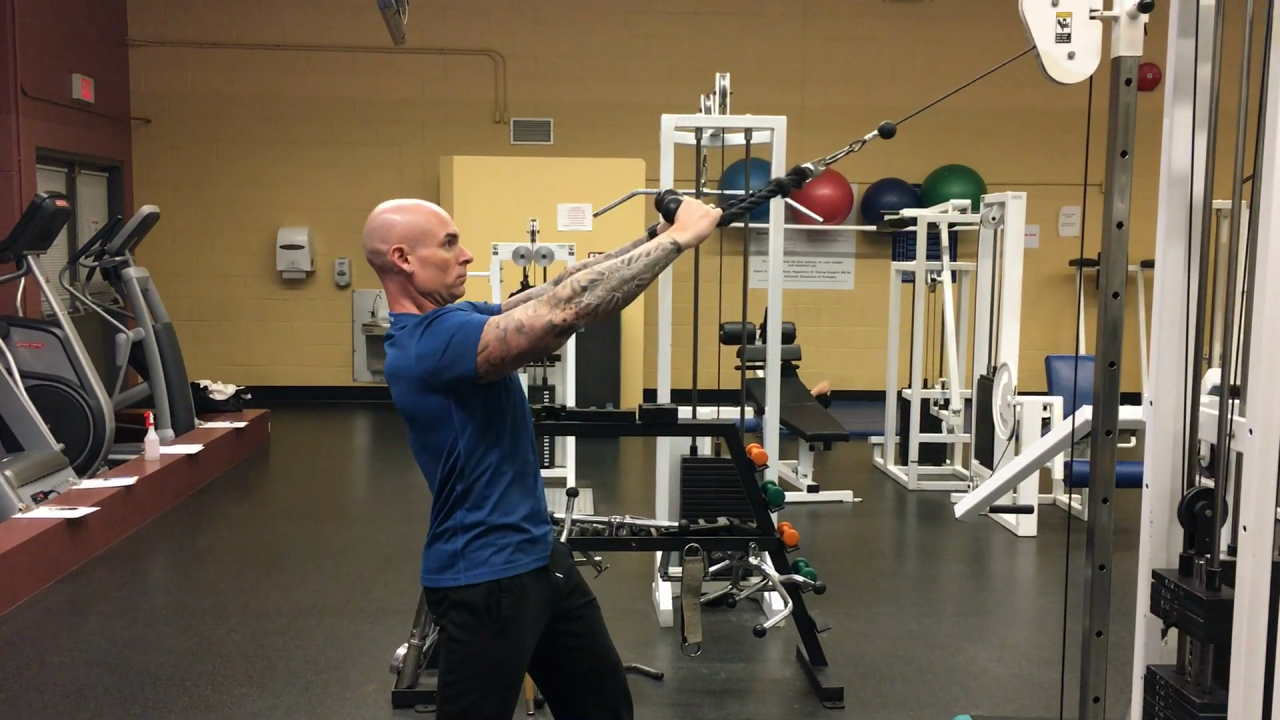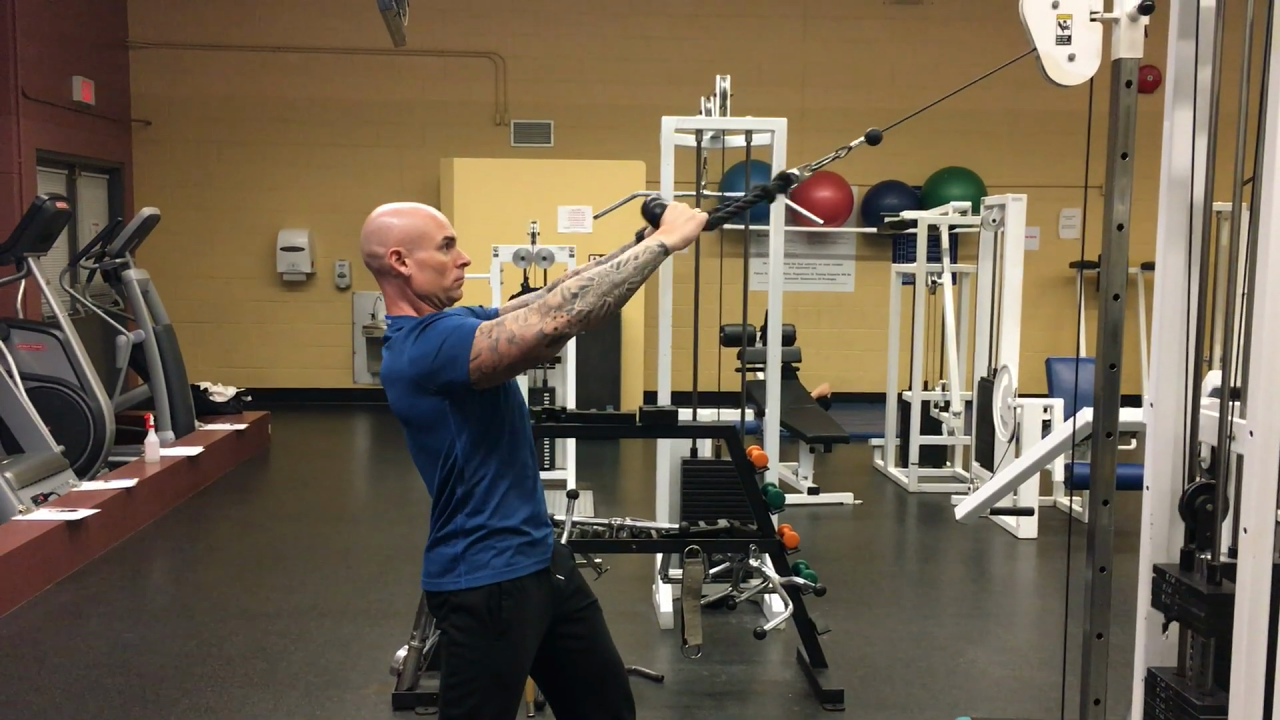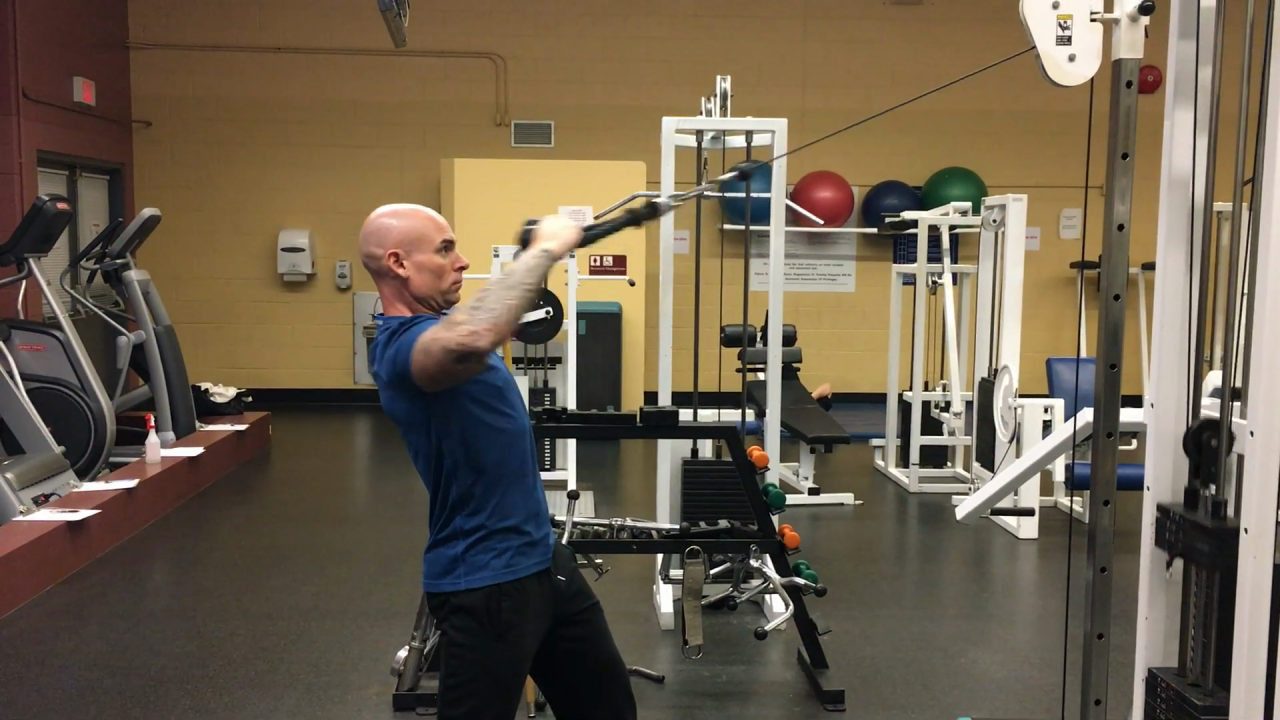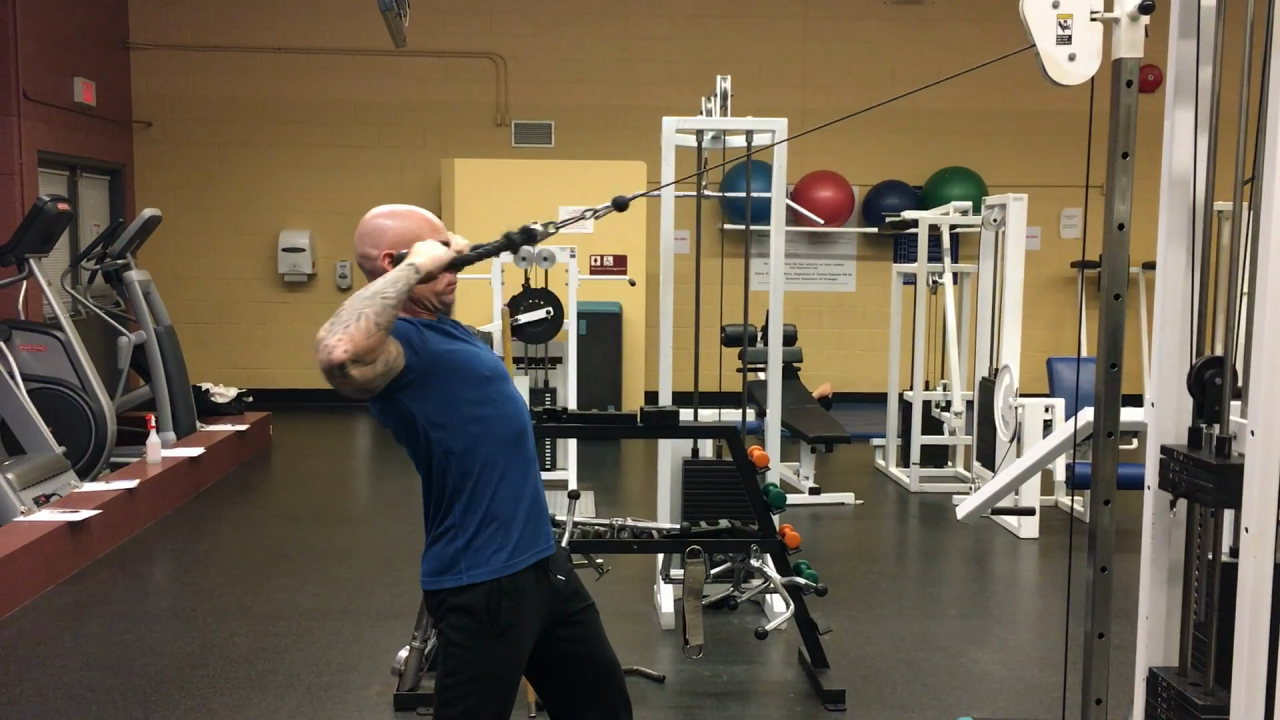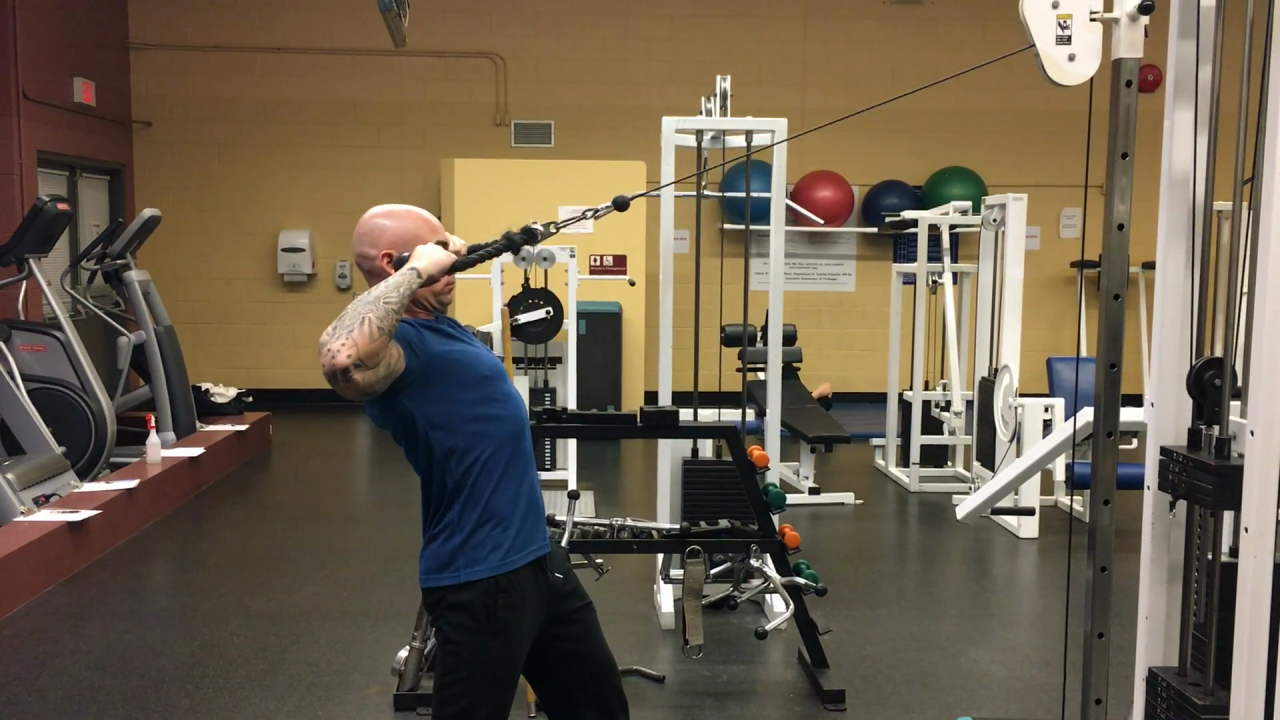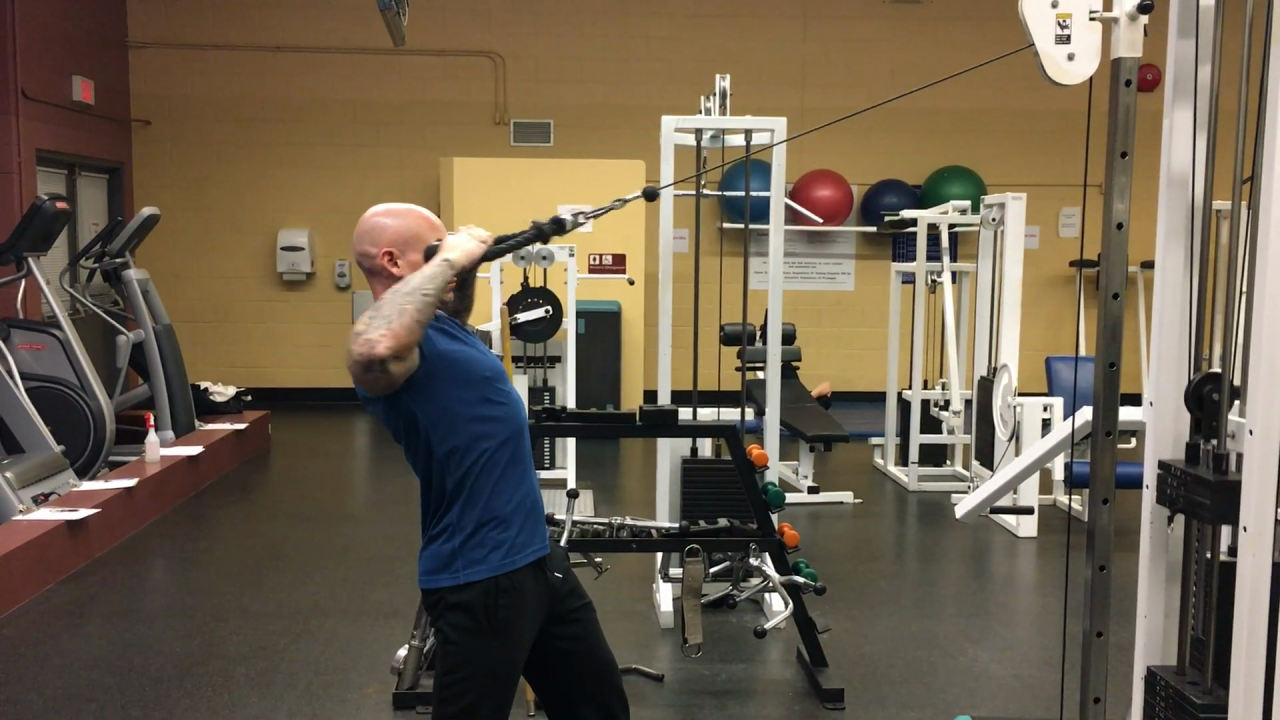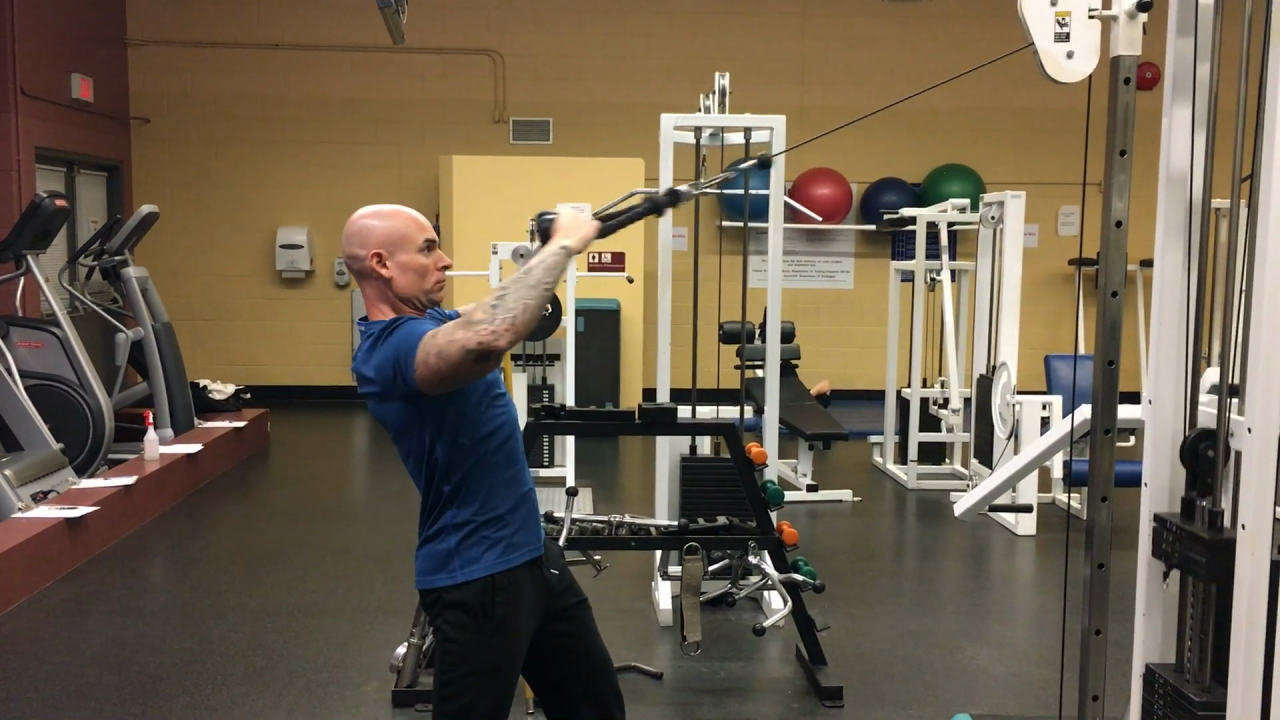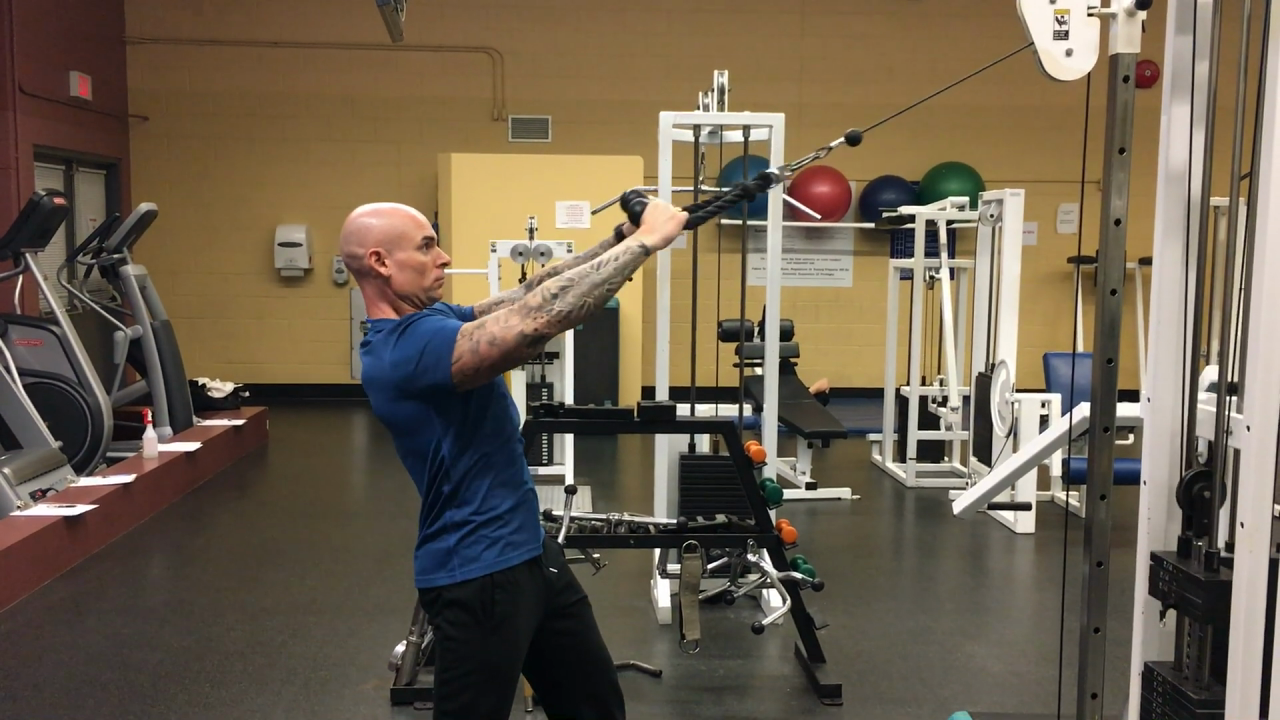
dt=0.3s
person 1, frame 1
left shoulder: (445, 322)
right shoulder: (431, 344)
left elbow: (546, 298)
right elbow: (565, 310)
left wrist: (655, 237)
right wrist: (677, 239)
left hip: (537, 554)
right hip: (485, 578)
person 1, frame 2
left shoulder: (447, 324)
right shoulder: (424, 347)
left elbow: (540, 305)
right elbow: (555, 319)
left wrist: (644, 241)
right wrist: (663, 242)
left hip: (538, 557)
right hip: (485, 581)
person 1, frame 3
left shoulder: (436, 325)
right shoulder: (405, 341)
left elbow: (487, 316)
right elbow: (472, 341)
left wrist: (537, 250)
right wrist: (544, 249)
left hip: (540, 557)
right hip: (485, 582)
person 1, frame 4
left shoulder: (433, 324)
right shoulder: (386, 342)
right elbow: (339, 352)
left wrist: (447, 259)
right wrist: (416, 266)
left hip: (539, 557)
right hip: (483, 579)
person 1, frame 5
left shoulder: (432, 326)
right shoulder: (391, 345)
right elbow: (340, 359)
left wrist: (447, 258)
right wrist: (417, 271)
left hip: (535, 555)
right hip: (481, 577)
person 1, frame 6
left shoulder: (432, 324)
right shoulder: (398, 341)
right elbow: (372, 349)
left wrist: (467, 262)
right wrist: (446, 260)
left hip: (535, 555)
right hip: (482, 577)
person 1, frame 7
left shoulder: (421, 324)
right shoulder: (393, 349)
left elbow: (491, 314)
right elbow: (492, 337)
left wrist: (562, 246)
right wrist: (560, 247)
left hip: (528, 551)
right hip: (477, 575)
person 1, frame 8
left shoulder: (429, 322)
right shoulder: (407, 349)
left elbow: (526, 296)
right elbow: (538, 320)
left wrist: (619, 240)
right wrist: (643, 241)
left hip: (528, 552)
right hip: (478, 575)
